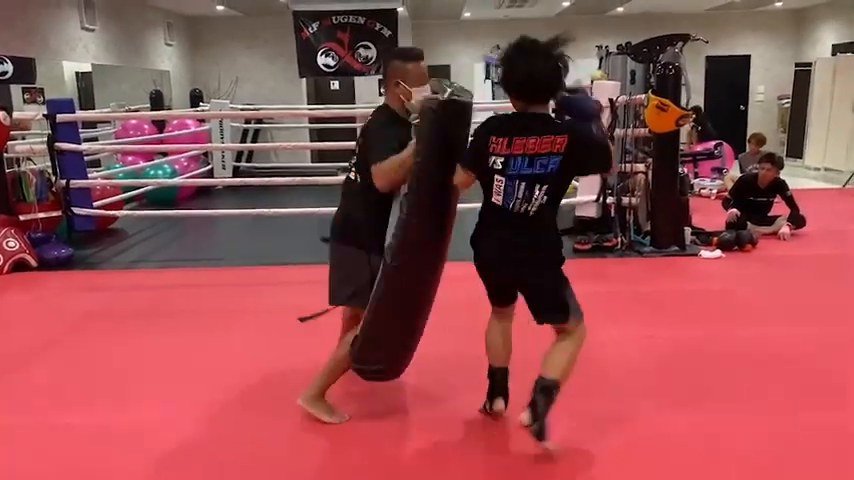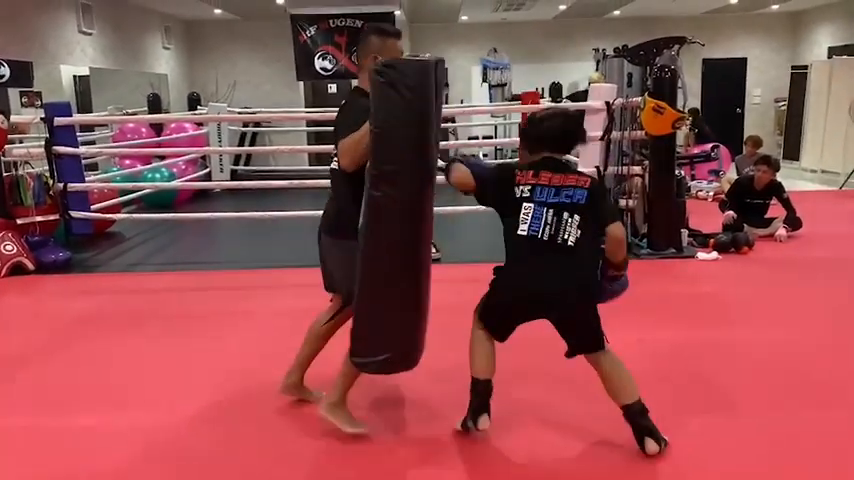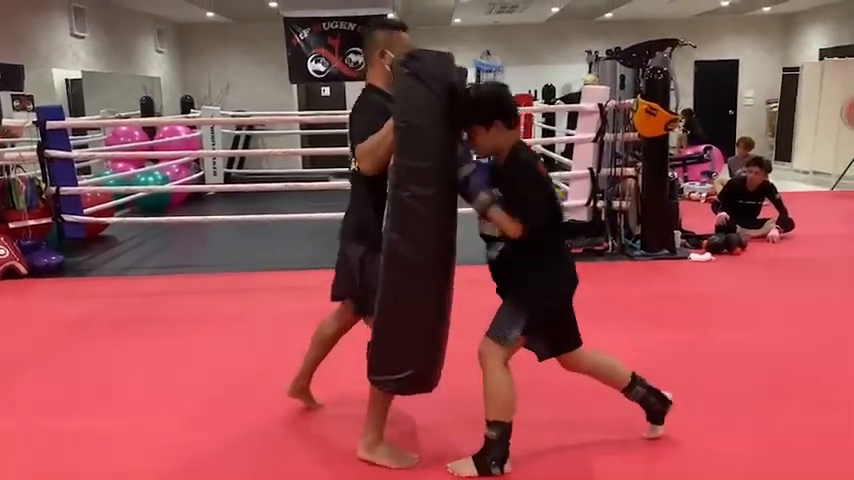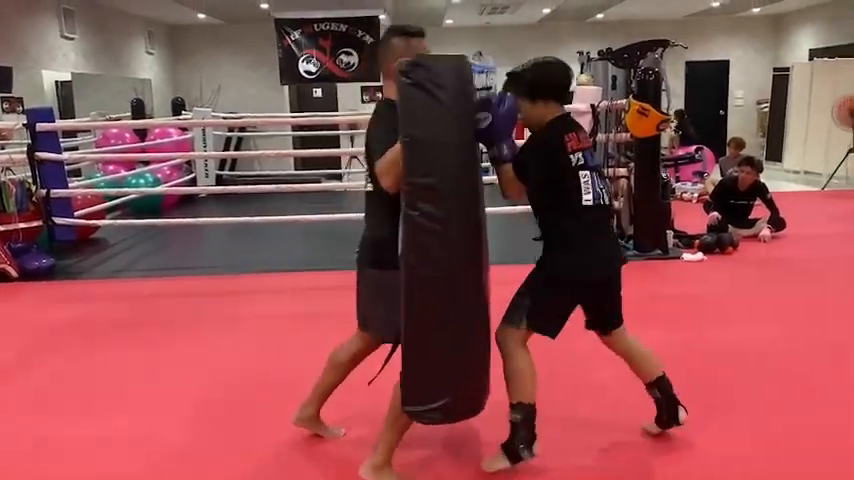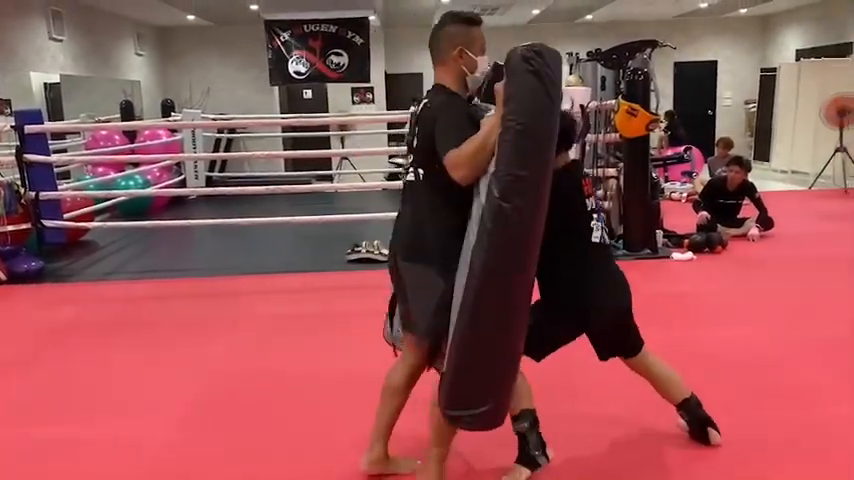
dt=0.3s
person 1, frame 1
left shoulder: (396, 123)
right shoulder: (385, 126)
left elbow: (396, 179)
right elbow: (383, 180)
left hip: (362, 232)
right hip: (358, 236)
left knee: (359, 309)
left ankle: (349, 355)
right ankle: (315, 393)
person 1, frame 2
left shoulder: (369, 105)
right shoulder: (358, 106)
right elbow: (348, 158)
left hip: (347, 225)
right hip: (351, 229)
left knee: (343, 306)
left ankle: (295, 379)
right ankle: (335, 400)
person 1, frame 3
left shoulder: (384, 104)
right shoulder: (373, 106)
left elbow: (390, 160)
right elbow: (369, 161)
left hip: (366, 231)
right hip: (375, 237)
left knee: (348, 312)
left ankle: (301, 382)
right ankle: (373, 441)
person 1, frame 4
left shoulder: (397, 117)
right shoulder: (389, 120)
right elbow: (389, 178)
left hip: (384, 252)
right hip: (394, 258)
left knee: (366, 337)
left ankle: (310, 411)
right ankle: (378, 464)
person 1, frame 5
left shoulder: (432, 105)
right shoulder: (450, 109)
right elbow: (464, 169)
right wrist: (501, 112)
left hip: (414, 245)
right hip: (436, 253)
left knee: (417, 351)
person 2, frame 1
left shoulder: (491, 132)
right shoulder: (571, 140)
left elbow: (462, 181)
right elbow: (606, 158)
right wrist: (593, 119)
left hip: (489, 249)
right hip: (536, 255)
left knee: (500, 312)
right knee: (571, 332)
left ankle: (497, 394)
right ankle: (538, 405)
person 2, frame 2
left shoulder: (510, 174)
right shoulder: (589, 185)
left elbow: (461, 179)
right elbow: (615, 236)
left wrist: (458, 163)
right wrist: (617, 269)
left hip: (518, 284)
right hip: (574, 290)
left knee: (483, 325)
right knee: (599, 353)
left ankle: (479, 411)
right ankle: (646, 432)
person 2, frame 3
left shoulder: (519, 169)
right shoulder: (511, 162)
left elbow: (514, 229)
left wrist: (481, 196)
left hip: (542, 279)
right hip: (541, 278)
left knee: (493, 352)
right knee: (570, 355)
right ankle: (654, 400)
person 2, frame 4
left shoulder: (546, 138)
right shoulder: (573, 132)
left elbow: (514, 190)
right elbow: (544, 180)
left wrist: (500, 146)
right wrist: (502, 141)
left hip: (569, 259)
right hip: (602, 254)
left knee: (511, 336)
right knee: (613, 333)
left ankle: (521, 441)
right ankle: (669, 407)
person 2, frame 5
left shoulder: (557, 188)
right shoulder: (573, 176)
left hip: (573, 294)
right hip: (609, 287)
right knee: (638, 356)
right ankle: (701, 422)
